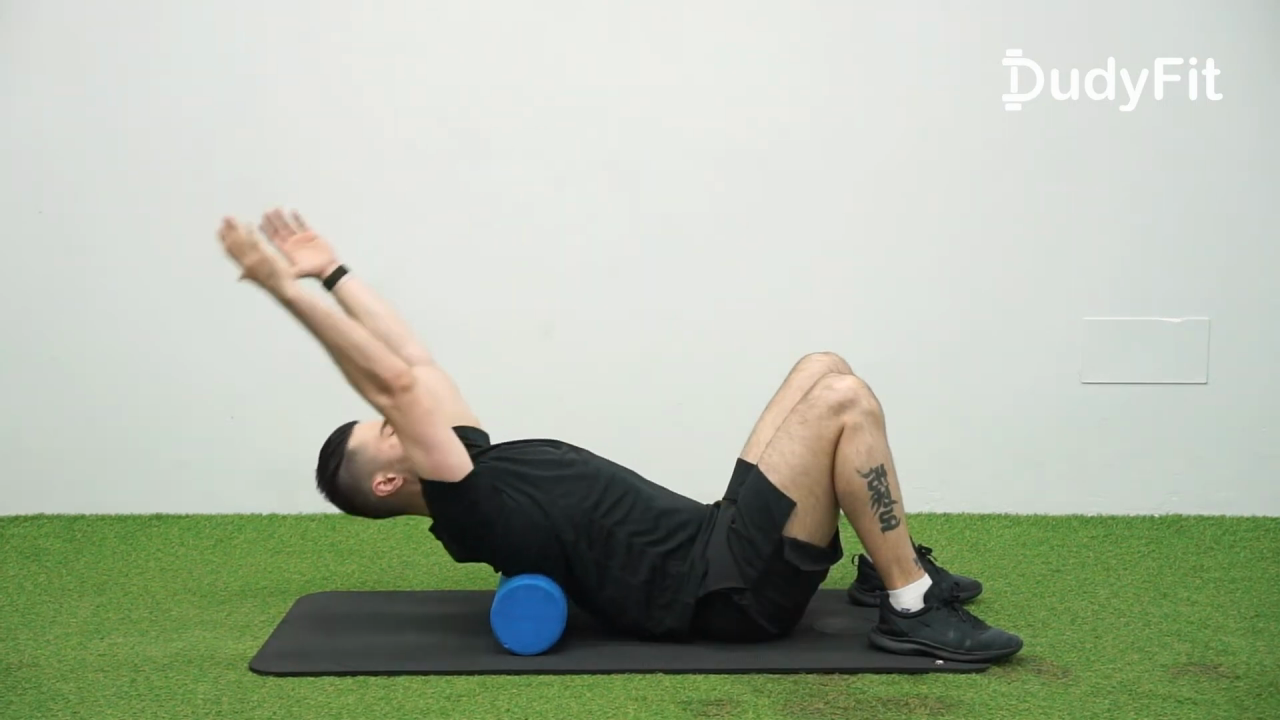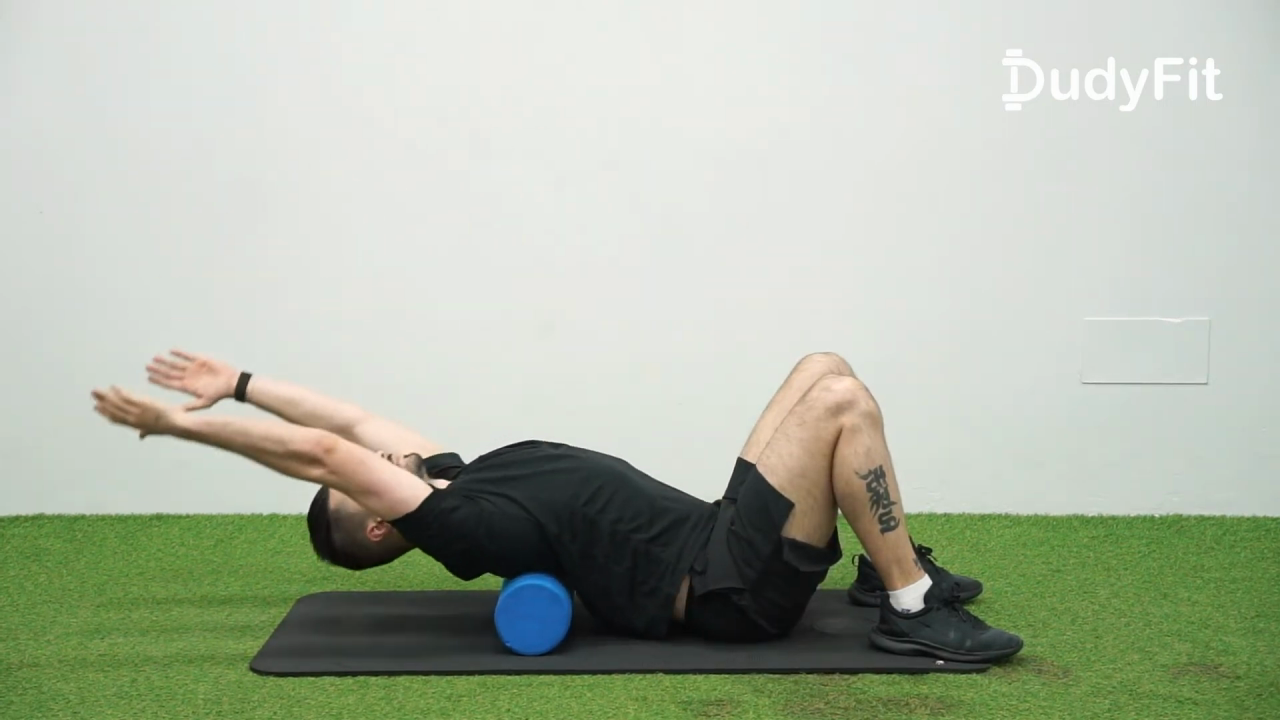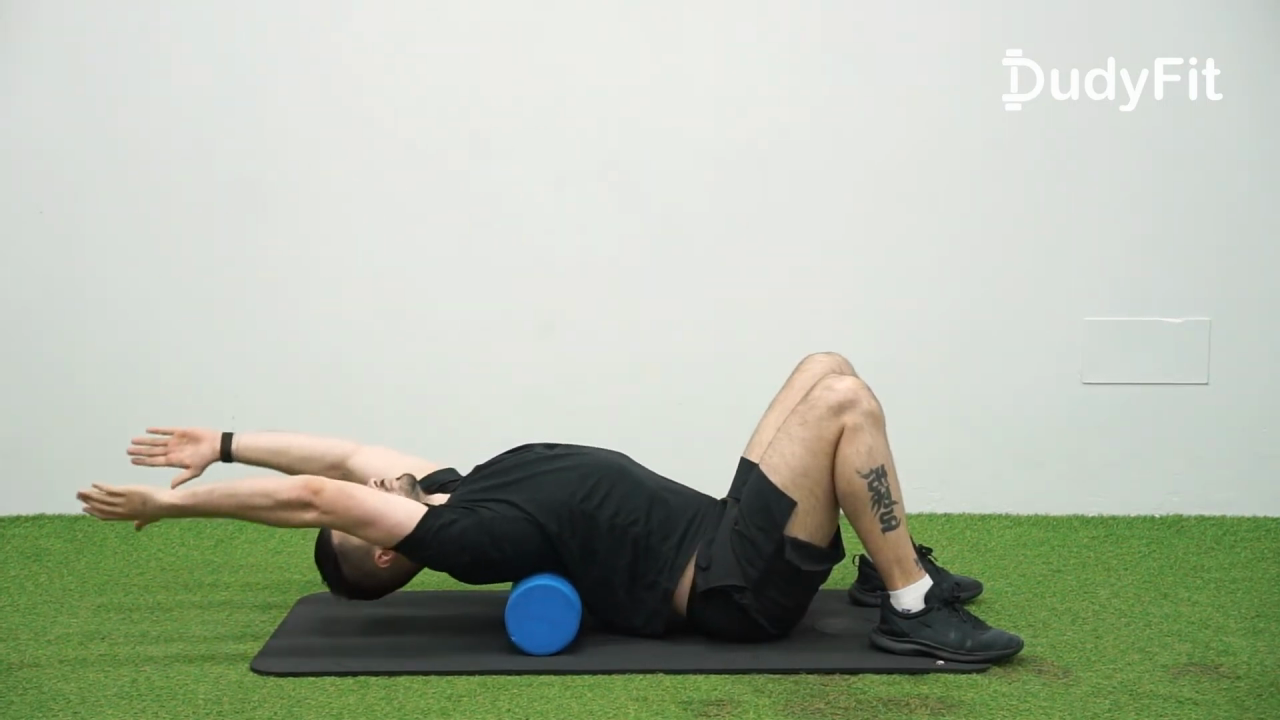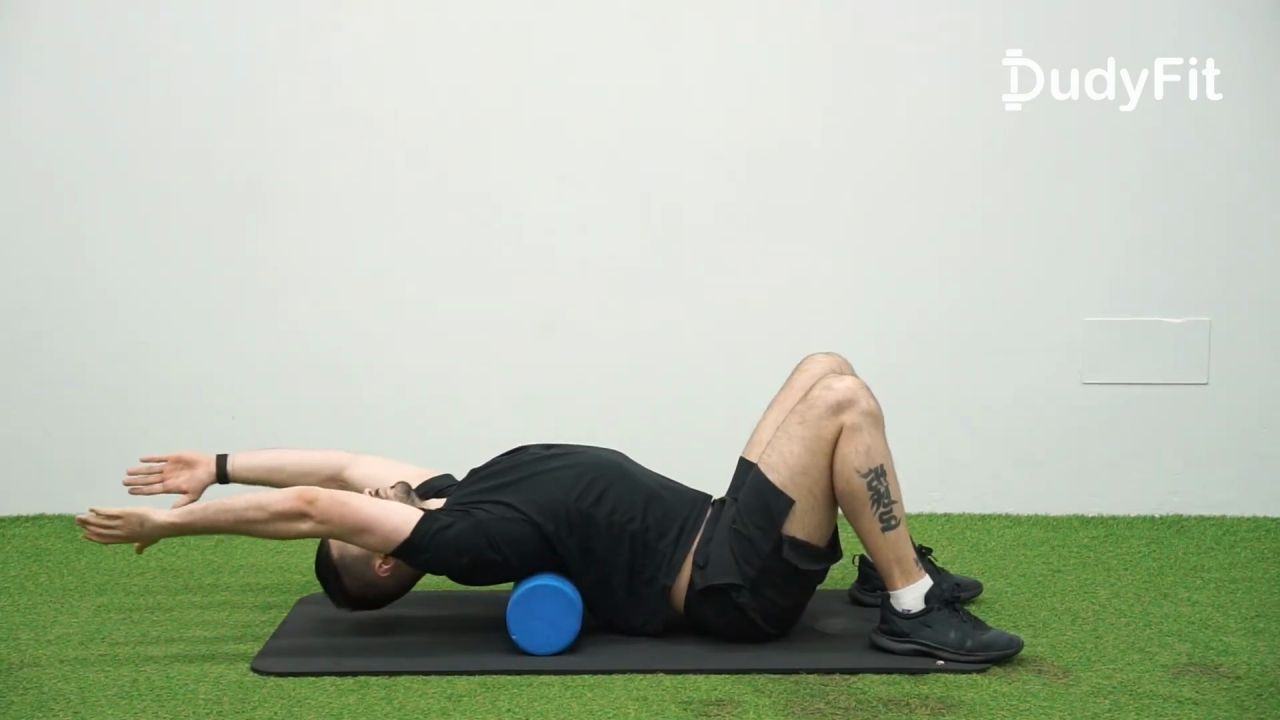
dt=0.4s
person 1, frame 1
left shoulder: (483, 470)
right shoulder: (474, 516)
left elbow: (414, 367)
right elbow: (393, 385)
left wrist: (331, 275)
right wrist: (287, 289)
left hip: (719, 547)
right hip: (728, 588)
left knee: (823, 372)
right knee: (841, 402)
left ankle: (887, 571)
right ankle: (913, 611)
person 1, frame 2
left shoulder: (459, 482)
right shoulder: (460, 527)
left elbow: (355, 421)
right elbow: (329, 452)
left wrist: (234, 388)
right wrist: (185, 425)
left hip: (720, 544)
right hip: (730, 585)
left knee: (825, 371)
right knee: (842, 403)
left ankle: (894, 571)
right ankle: (914, 610)
person 1, frame 3
left shoulder: (458, 493)
right shoulder: (464, 537)
left elbow: (345, 453)
right elbow: (317, 494)
left wrist: (221, 443)
right wrist: (169, 505)
left hip: (726, 542)
right hip: (735, 584)
left knee: (828, 371)
right knee: (845, 402)
left ankle: (894, 571)
right ankle: (913, 610)
person 1, frame 4
left shoulder: (452, 498)
right shoulder: (461, 541)
left elbow: (340, 465)
right elbow: (315, 504)
left wrist: (215, 465)
right wrist: (169, 519)
left hip: (723, 539)
right hip: (733, 582)
left knee: (826, 370)
right knee: (841, 402)
left ankle: (893, 569)
right ankle: (912, 610)
